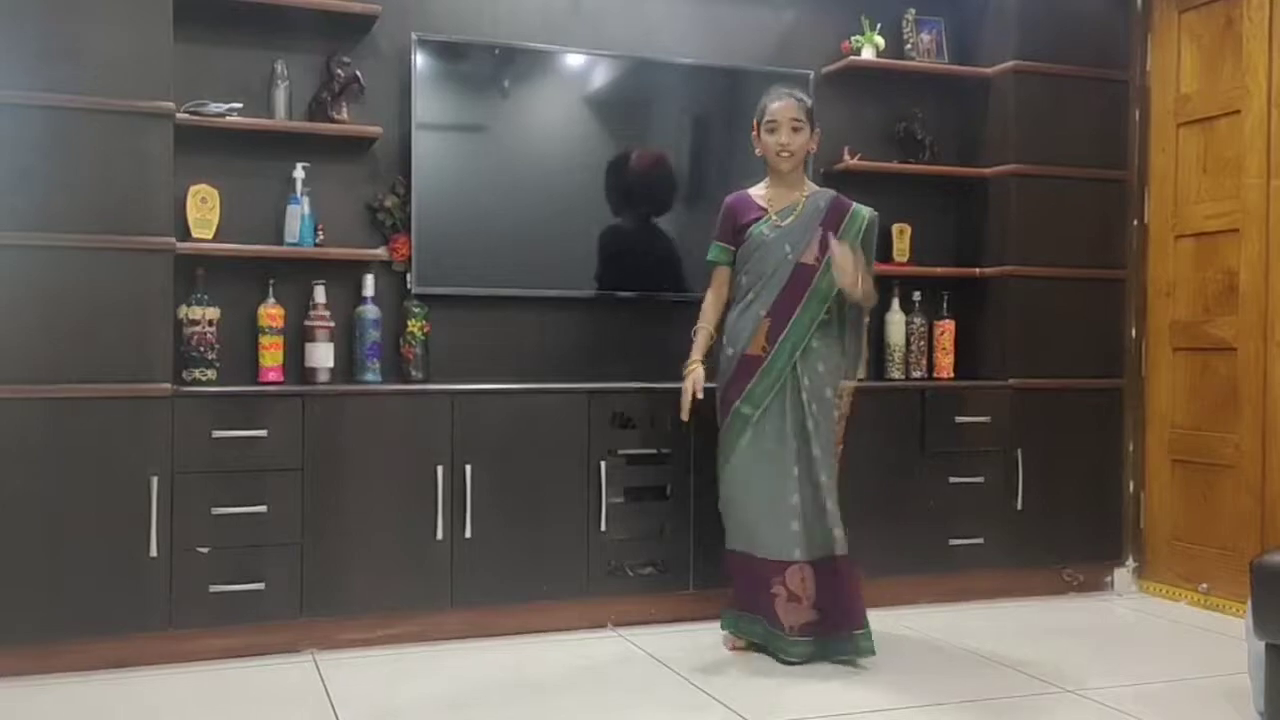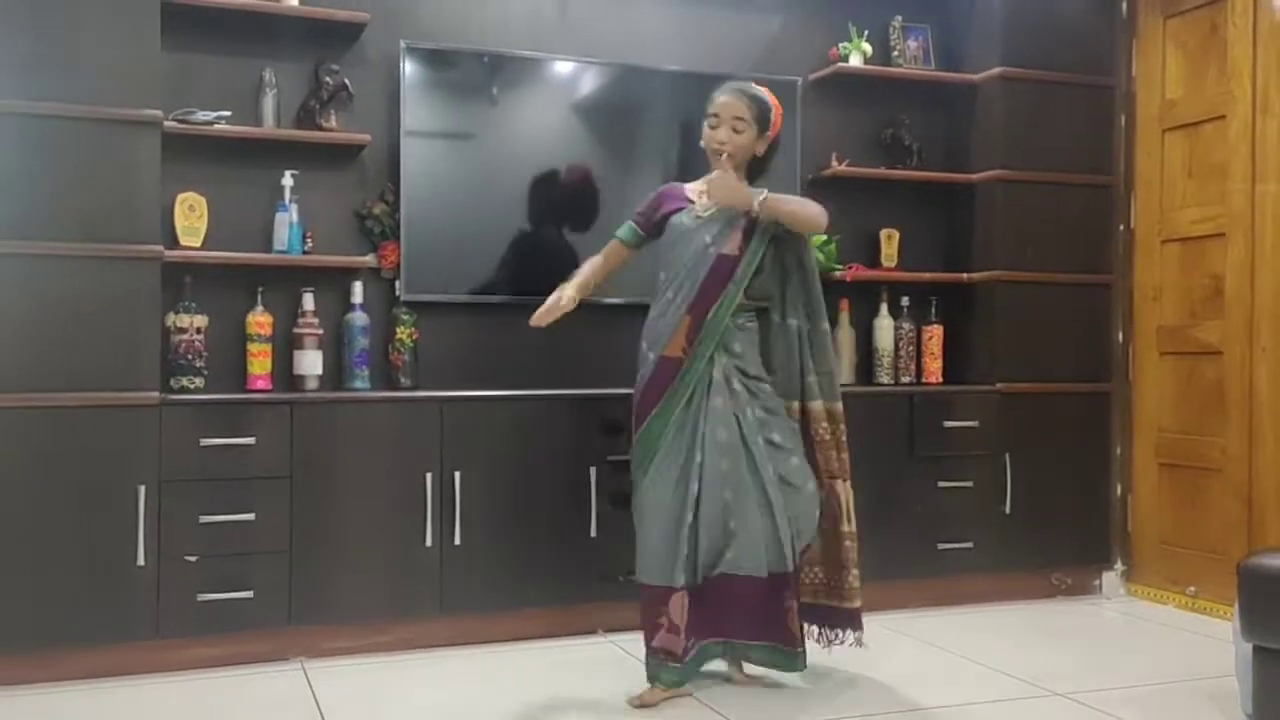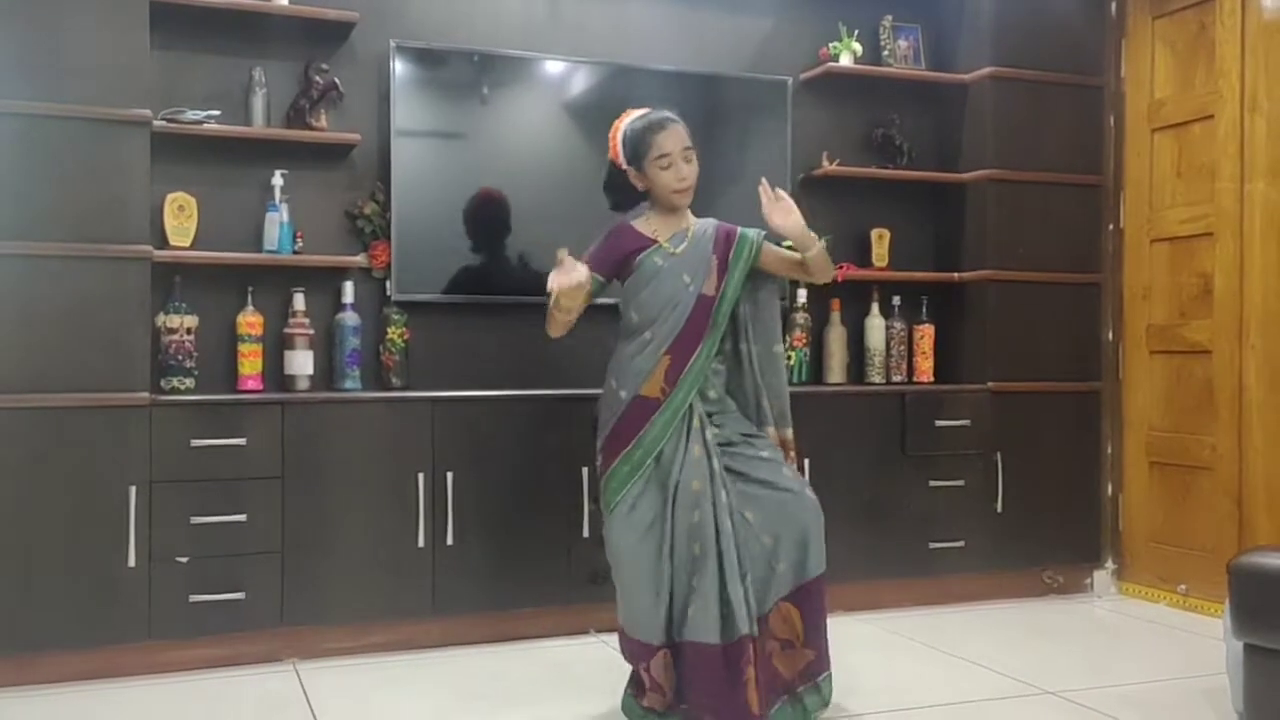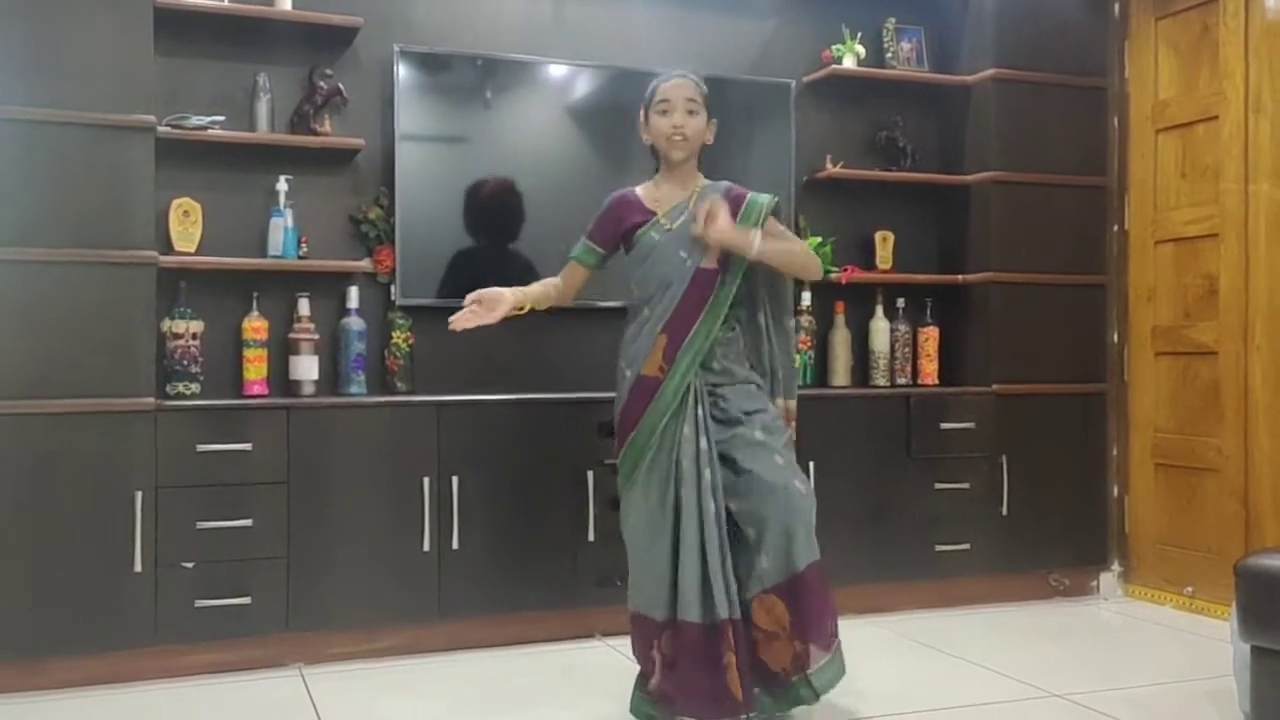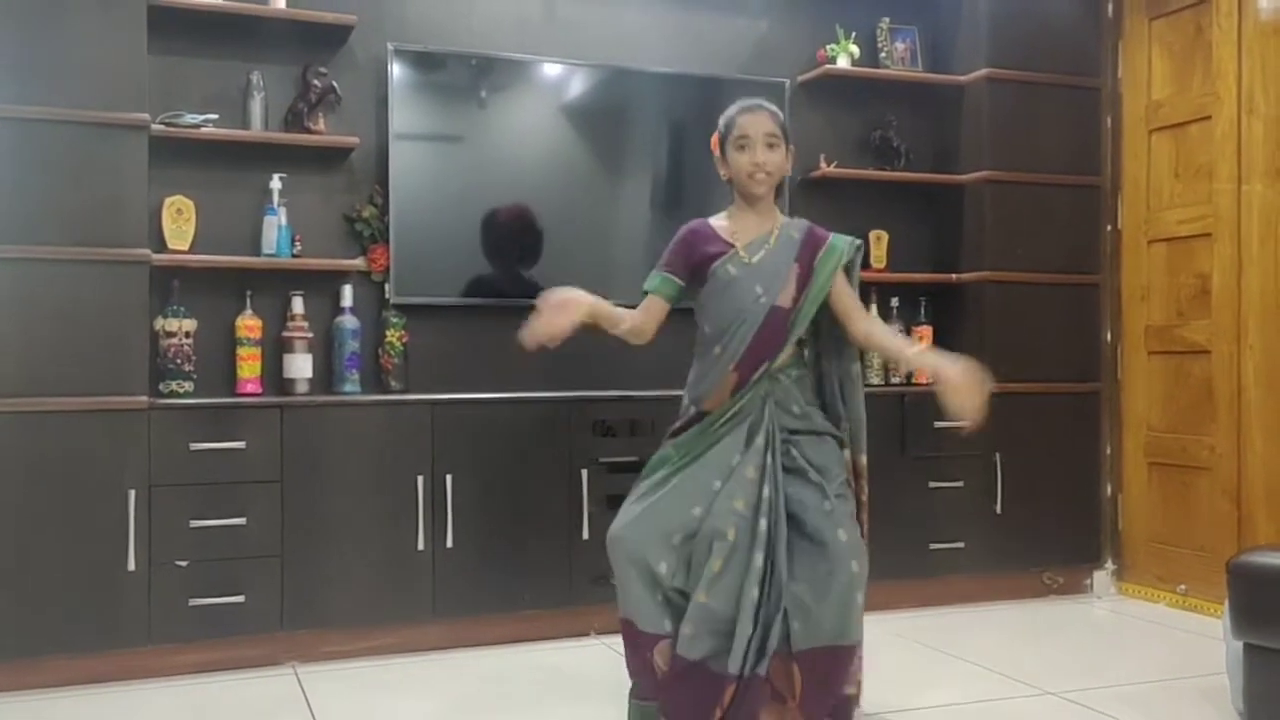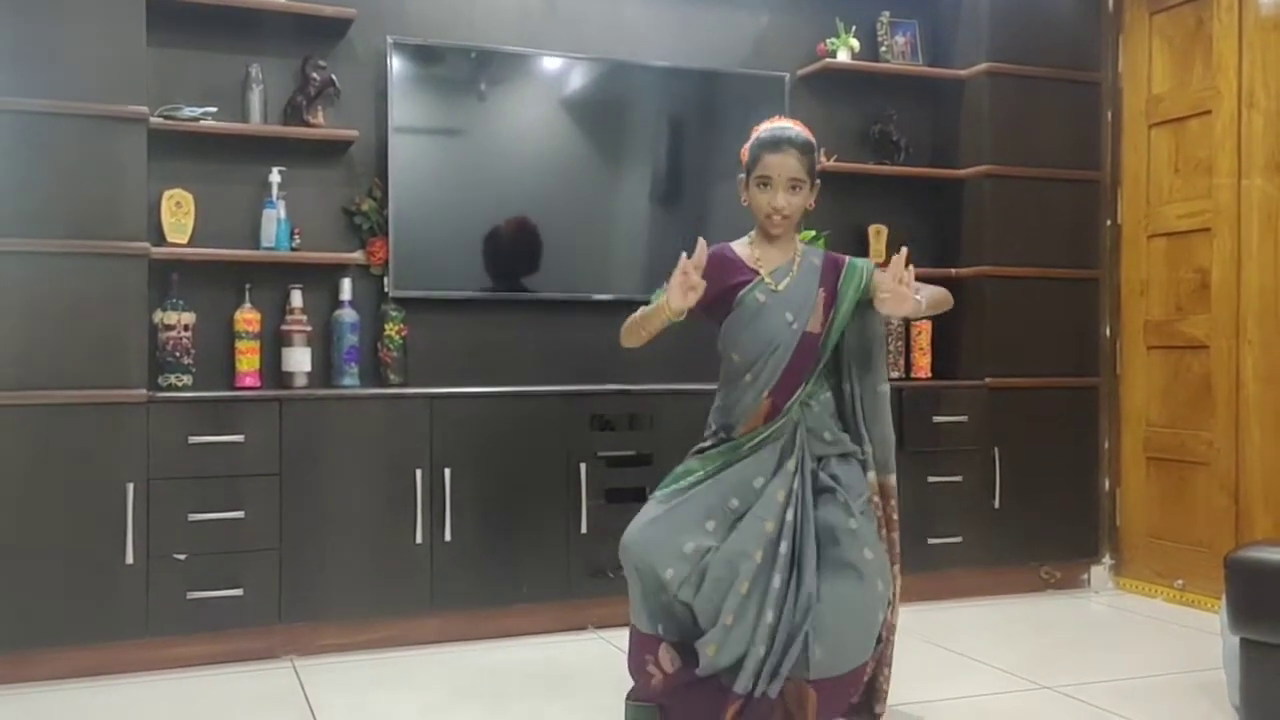
dt=0.7s
person 1, frame 1
left shoulder: (836, 212)
right shoulder: (738, 207)
left elbow: (867, 295)
right elbow: (718, 292)
left wrist: (854, 280)
right wrist: (696, 360)
left hip: (808, 365)
right hip: (749, 362)
left knee: (803, 485)
right knee: (752, 485)
left ankle: (803, 621)
right ankle: (760, 614)
person 1, frame 2
left shoulder: (765, 208)
right shoulder: (669, 199)
left elbow: (819, 219)
right elbow: (608, 258)
left wrist: (746, 200)
right wrist: (571, 289)
left hip: (739, 374)
right hip: (671, 376)
left knee: (761, 494)
right knee: (669, 504)
left ankle: (740, 636)
right ankle: (673, 664)
person 1, frame 3
left shoulder: (726, 241)
right shoulder: (622, 241)
left elbow: (815, 269)
right elbow: (558, 322)
left wrist: (797, 234)
right wrist: (567, 291)
left hip: (713, 415)
right hip: (642, 423)
left knee: (790, 512)
right knee: (649, 553)
person 1, frame 4
left shoulder: (735, 205)
right shoulder: (625, 208)
left elbow: (810, 268)
right elbow: (564, 285)
left wrist: (742, 240)
right wrist: (514, 298)
left hip: (732, 386)
right hip: (657, 394)
left knee: (779, 500)
right knee: (668, 526)
left ankle: (778, 667)
person 1, frame 5
left shoulder: (815, 246)
right shoulder: (697, 240)
left elbow: (863, 327)
right elbow: (638, 328)
left wrist: (935, 363)
right wrist: (582, 306)
left hip: (794, 429)
right hip: (714, 428)
left knee: (828, 564)
right knee: (642, 541)
person 1, frame 6
left shoulder: (836, 274)
right shoulder: (718, 266)
left elbow: (944, 299)
right elbow: (629, 336)
left wrist: (910, 302)
right wrist: (671, 306)
left hip: (819, 456)
right hip: (738, 453)
left knee: (856, 587)
right knee: (651, 551)
